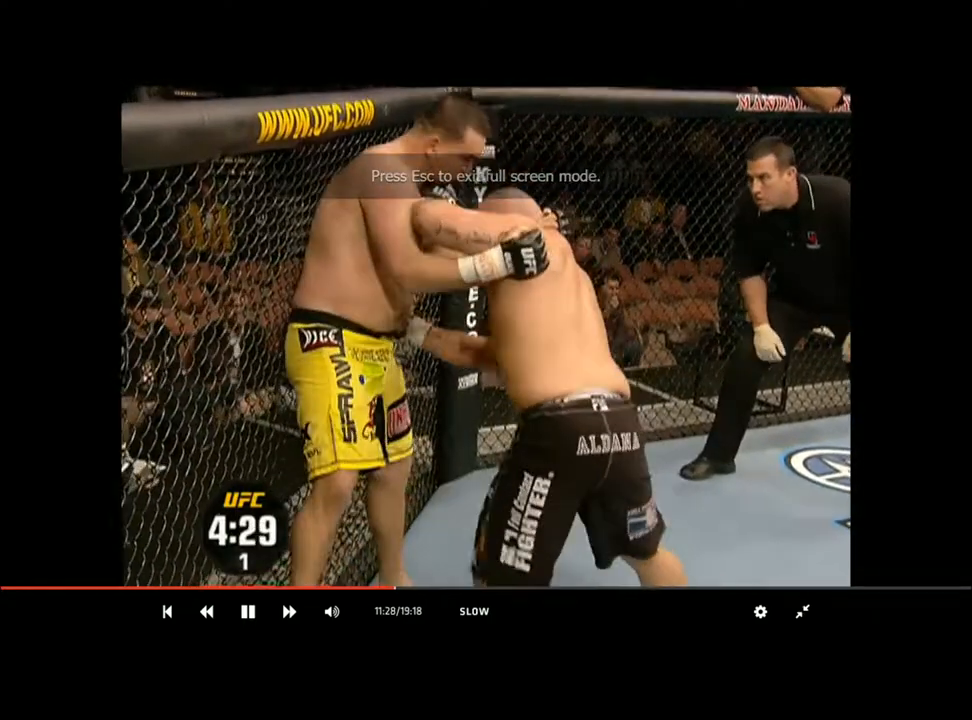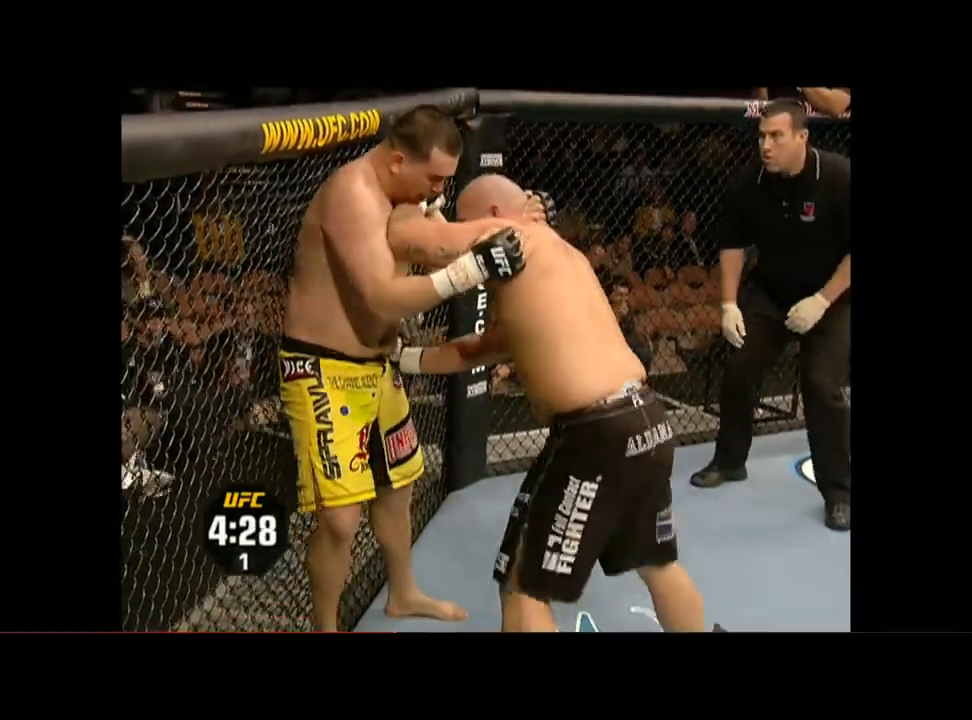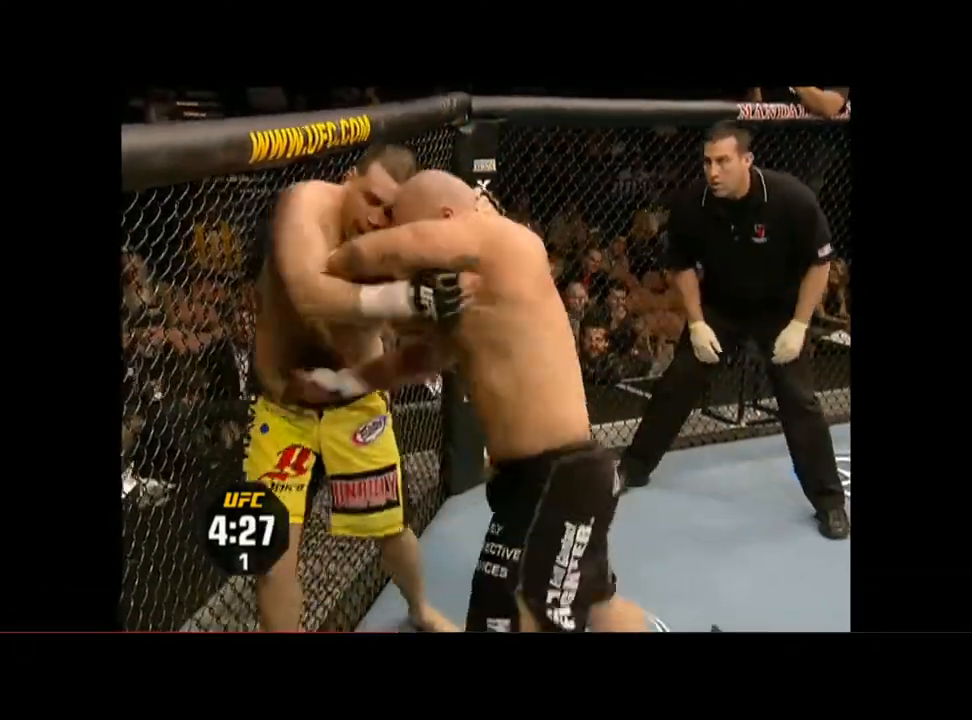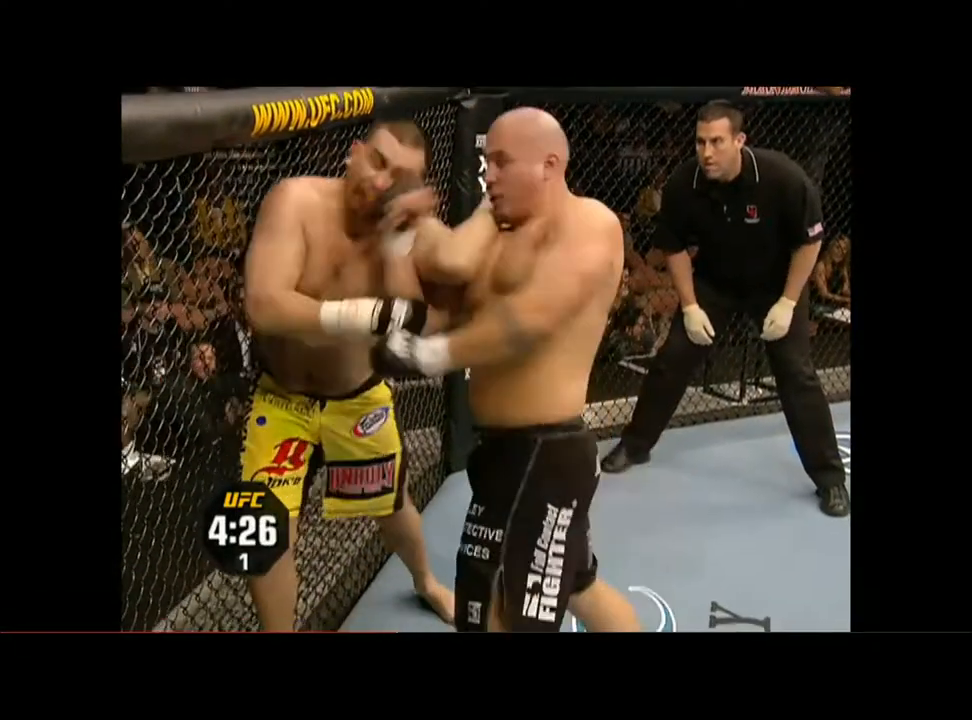
dt=1s
person 1, frame 1
left shoulder: (404, 179)
right shoulder: (384, 170)
right elbow: (408, 272)
right wrist: (496, 262)
left hip: (373, 346)
right hip: (328, 342)
left knee: (393, 470)
right knee: (336, 485)
left ankle: (394, 582)
person 1, frame 2
left shoulder: (393, 194)
right shoulder: (353, 194)
left elbow: (433, 243)
right elbow: (384, 299)
left wrist: (505, 226)
right wrist: (471, 269)
left hip: (375, 366)
right hip: (323, 372)
left knee: (397, 486)
right knee: (341, 520)
left ankle: (403, 595)
right ankle: (326, 629)
person 1, frame 3
right shoulder: (306, 202)
right elbow: (310, 295)
right wrist: (404, 298)
left hip: (356, 408)
right hip: (282, 407)
left knee: (390, 530)
right knee: (272, 555)
left ankle: (421, 610)
person 1, frame 4
right shoulder: (294, 199)
left elbow: (420, 317)
right elbow: (263, 308)
left wrist: (398, 239)
right wrist: (371, 315)
left hip: (359, 398)
right hip: (281, 396)
left knee: (390, 507)
left ankle: (426, 582)
right ankle: (279, 635)
person 2, frame 1
left shoulder: (539, 244)
right shoulder: (568, 278)
right elbow: (485, 354)
right wrist: (417, 330)
left hip: (560, 431)
right hip: (620, 424)
left knee: (496, 576)
right knee: (646, 550)
person 2, frame 2
left shoulder: (516, 240)
right shoulder: (562, 256)
right elbow: (486, 345)
right wrist: (410, 357)
left hip: (593, 433)
right hip: (645, 418)
left knee: (523, 588)
right knee: (658, 562)
person 2, frame 3
left shoulder: (498, 239)
right shoulder: (469, 278)
left elbow: (378, 252)
right elbow: (423, 355)
left wrist: (335, 265)
right wrist: (345, 380)
left hip: (557, 478)
right hip: (571, 470)
right knee: (597, 601)
person 2, frame 4
left shoulder: (587, 223)
right shoulder: (497, 227)
left elbow: (530, 319)
right elbow: (450, 266)
left wrist: (428, 353)
right wrist: (414, 223)
left hip: (541, 454)
right hip: (512, 448)
left knee: (508, 617)
right knee: (579, 584)
person 3, frame 1
left shoulder: (838, 200)
right shoulder: (750, 212)
right elbow: (750, 273)
left wrist: (851, 332)
right wrist: (762, 327)
left hip: (844, 300)
right hip: (791, 297)
right knee: (744, 363)
right ankle: (719, 455)
person 3, frame 2
left shoulder: (840, 179)
right shoulder: (749, 185)
left elbow: (849, 251)
right elbow: (732, 244)
left wrist: (821, 302)
right wrist: (729, 303)
left hip: (831, 300)
right hip: (769, 295)
left knee: (823, 390)
right knee: (737, 372)
left ankle: (837, 491)
right ankle: (729, 461)
person 3, frame 3
left shoulder: (791, 198)
right shoulder: (692, 205)
left elbow: (819, 263)
right elbow: (683, 266)
left wrist: (798, 326)
right wrist: (697, 323)
left hip: (781, 308)
right hip: (717, 306)
left knee: (798, 399)
right knee: (677, 383)
left ankle: (829, 500)
right ankle: (635, 466)
person 3, frame 4
left shoulder: (783, 177)
right shoulder: (682, 185)
left elbow: (809, 241)
right elbow: (674, 248)
left wrist: (787, 303)
right wrist: (690, 306)
left hip: (776, 283)
right hip: (712, 281)
left knee: (796, 373)
right knee: (672, 358)
left ankle: (829, 478)
right ankle: (635, 444)
